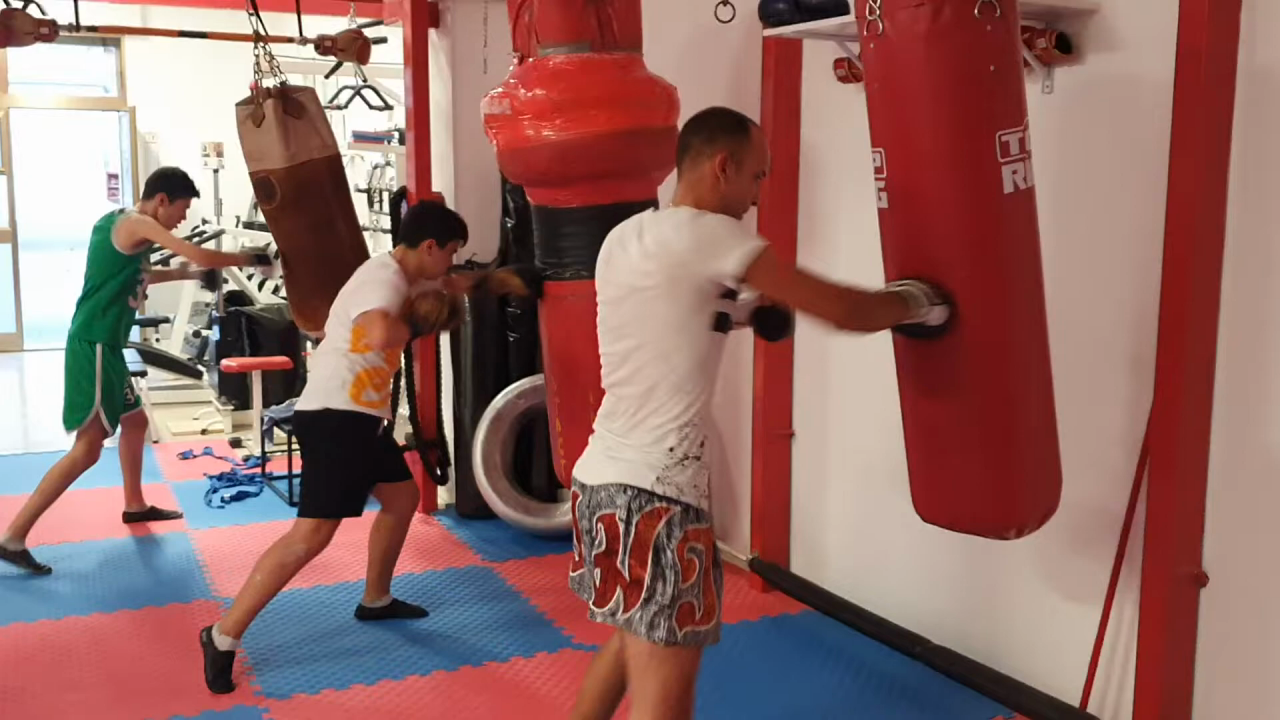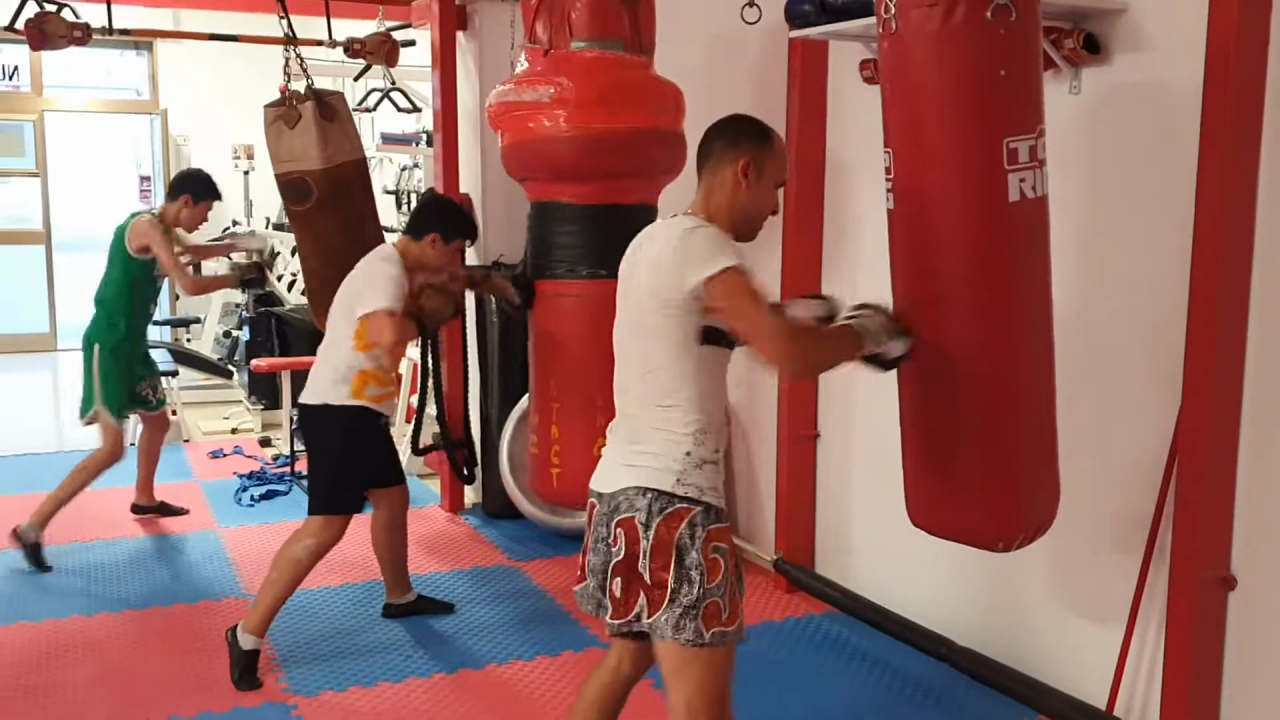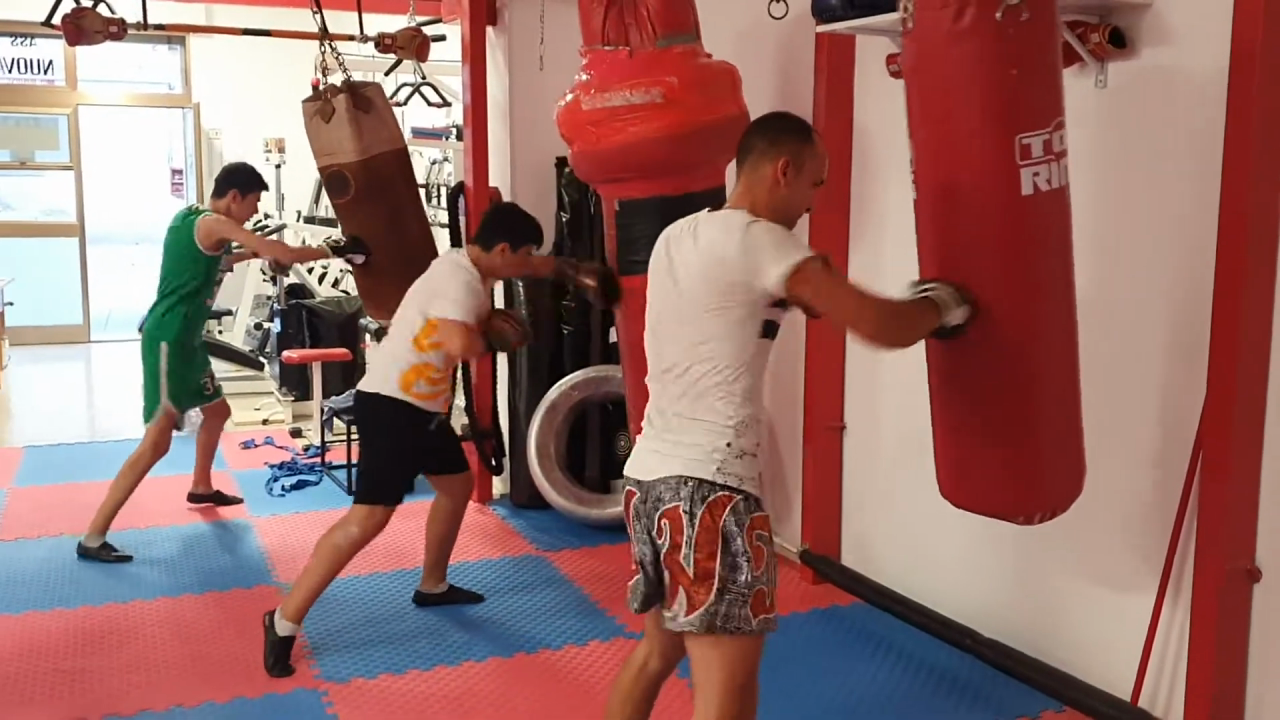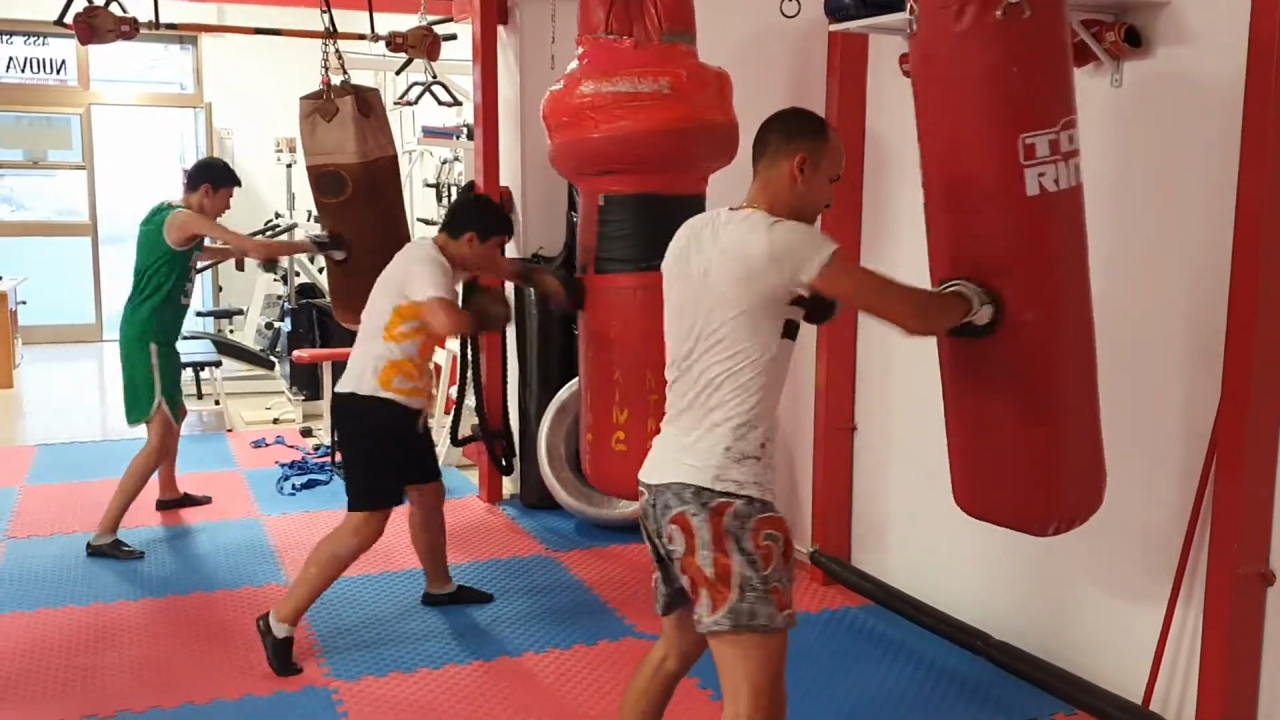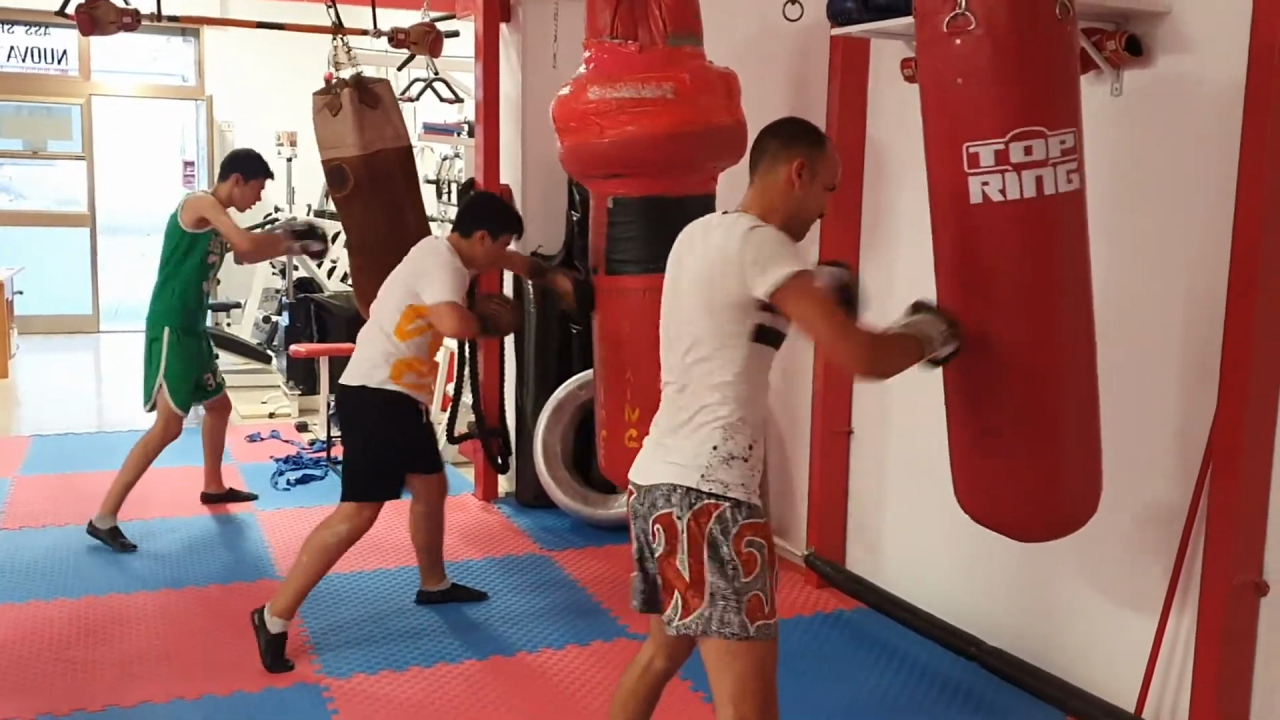
dt=1s
person 1, frame 1
left shoulder: (622, 238)
right shoulder: (706, 235)
right elbow: (841, 309)
right wrist: (917, 301)
left hip: (602, 477)
right hip: (655, 493)
left knee: (631, 646)
person 1, frame 2
left shoulder: (651, 243)
right shoulder: (701, 246)
right elbow: (788, 352)
right wrist: (867, 329)
left hip: (617, 485)
right hip: (669, 499)
left knee: (630, 654)
person 1, frame 3
left shoulder: (678, 235)
right shoulder: (757, 241)
right elbow: (880, 325)
left wrist: (802, 288)
right wrist: (941, 302)
left hip: (655, 475)
right hip: (710, 488)
left knee: (661, 645)
person 1, frame 4
left shoulder: (692, 236)
right shoulder: (778, 239)
right elbow: (905, 312)
left wrist: (812, 292)
right wrist: (972, 302)
left hip: (672, 475)
right hip: (723, 491)
left knee: (675, 648)
person 1, frame 5
left shoulder: (700, 235)
right shoulder: (760, 244)
right elbow: (859, 358)
left wrist: (824, 295)
right wrist: (927, 332)
left hip: (659, 478)
right hip: (705, 491)
left knee: (666, 648)
person 2, frame 1
left shoulder: (387, 271)
right shoulder: (387, 274)
right elbow: (380, 334)
left hip: (359, 415)
right hip: (335, 417)
left knee: (402, 497)
right knee: (313, 533)
left ankle: (375, 599)
right ankle: (222, 637)
person 2, frame 2
left shoulder: (397, 264)
right shoulder: (388, 270)
right elbow: (385, 332)
left wrist: (486, 286)
right wrist: (424, 317)
left hip: (359, 409)
right hip: (339, 410)
left knee: (392, 502)
right knee: (325, 525)
left ankle: (400, 596)
right ankle: (247, 636)
person 2, frame 3
left shoulder: (470, 262)
right shoulder: (461, 278)
left elbow: (537, 270)
right elbow: (459, 344)
left wrist: (579, 271)
right wrist: (502, 334)
left hip: (420, 403)
right hip: (395, 404)
left knee: (457, 486)
right knee: (370, 514)
left ankle: (433, 586)
right ankle: (284, 621)
person 2, frame 4
left shoulder: (437, 253)
right shoulder: (429, 262)
left elbow: (493, 267)
right elbow: (446, 322)
left wrist: (543, 280)
right wrist: (492, 315)
left hip: (398, 402)
right hip: (371, 404)
left knee: (430, 497)
right knee: (366, 524)
left ankle: (440, 586)
right ankle: (279, 622)
person 2, frame 5
left shoulder: (449, 251)
right shoulder: (439, 259)
left elbow: (511, 263)
right elbow: (453, 324)
left wrist: (549, 276)
right wrist: (492, 320)
left hip: (399, 394)
right hip: (378, 396)
left knee: (430, 488)
right knee: (357, 512)
left ankle: (434, 584)
right ankle: (275, 618)
person 3, frame 1
left shoulder: (117, 222)
right shoulder: (137, 225)
right elbow: (198, 255)
left wrist: (184, 273)
right wrist: (252, 258)
left hip: (103, 345)
right hip: (96, 345)
left knee: (134, 423)
right knee: (87, 450)
left ankle: (135, 504)
person 3, frame 2
left shoulder: (161, 228)
right shoulder: (148, 226)
left elbow: (193, 252)
right elbow: (190, 286)
left wrist: (235, 245)
right wrist: (241, 276)
left hip: (132, 342)
right hip: (108, 343)
left knee: (158, 422)
right knee: (112, 449)
left ankle: (145, 500)
right ankle: (32, 529)
person 3, frame 3
left shoulder: (191, 216)
right shoulder: (214, 223)
left elbow: (241, 252)
right elbow: (281, 254)
right wrist: (337, 250)
left hip: (185, 337)
right hip: (169, 340)
left knee: (217, 410)
right knee: (157, 442)
left ankle: (201, 487)
right ankle: (93, 536)
person 3, frame 4
left shoulder: (168, 213)
right shoulder: (187, 219)
left elbow: (194, 254)
right elbow: (254, 250)
left wrist: (229, 249)
right wrist: (310, 244)
left hip: (155, 335)
right hip: (148, 339)
left knee: (172, 418)
right knee: (160, 437)
left ankle: (169, 492)
right ankle: (104, 536)
person 3, frame 5
left shoulder: (212, 209)
right shoulder: (201, 204)
left elbow: (244, 254)
right elbow: (249, 243)
left wrist: (285, 236)
right wrist: (293, 238)
left hip: (192, 326)
right hip: (172, 326)
left knee: (219, 407)
right knee: (167, 425)
left ankle: (213, 487)
right ankle: (102, 518)
